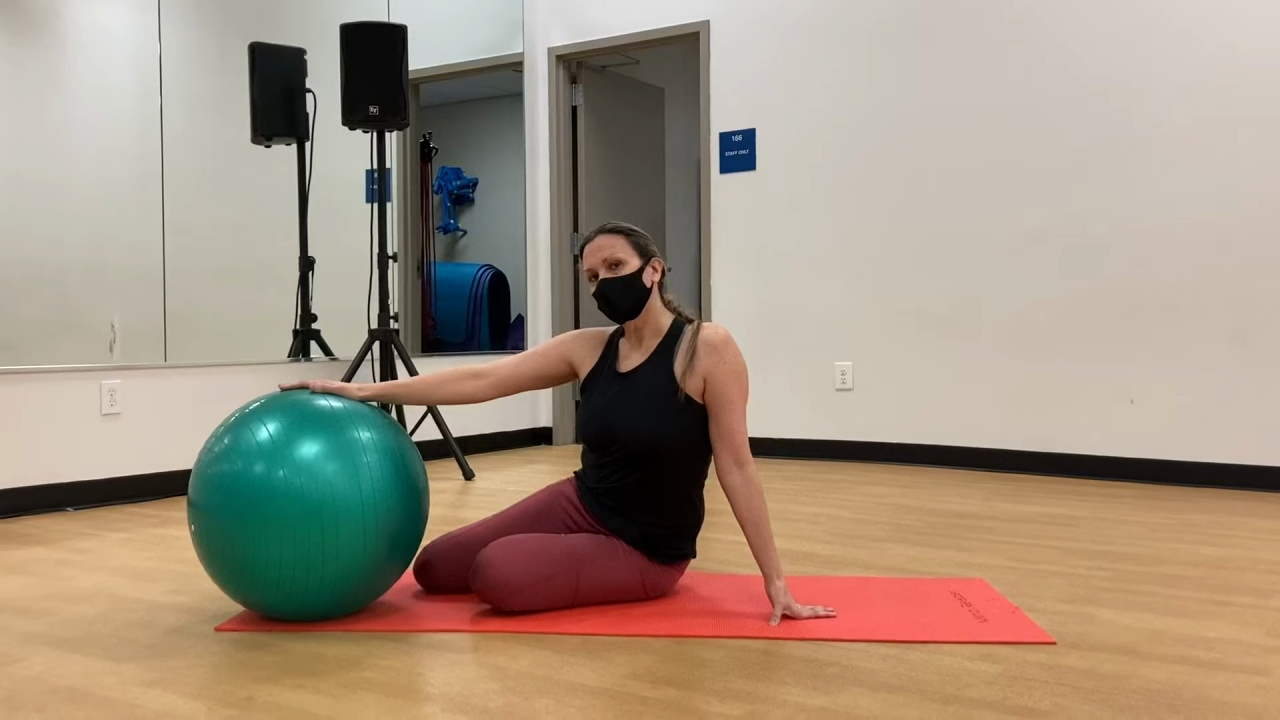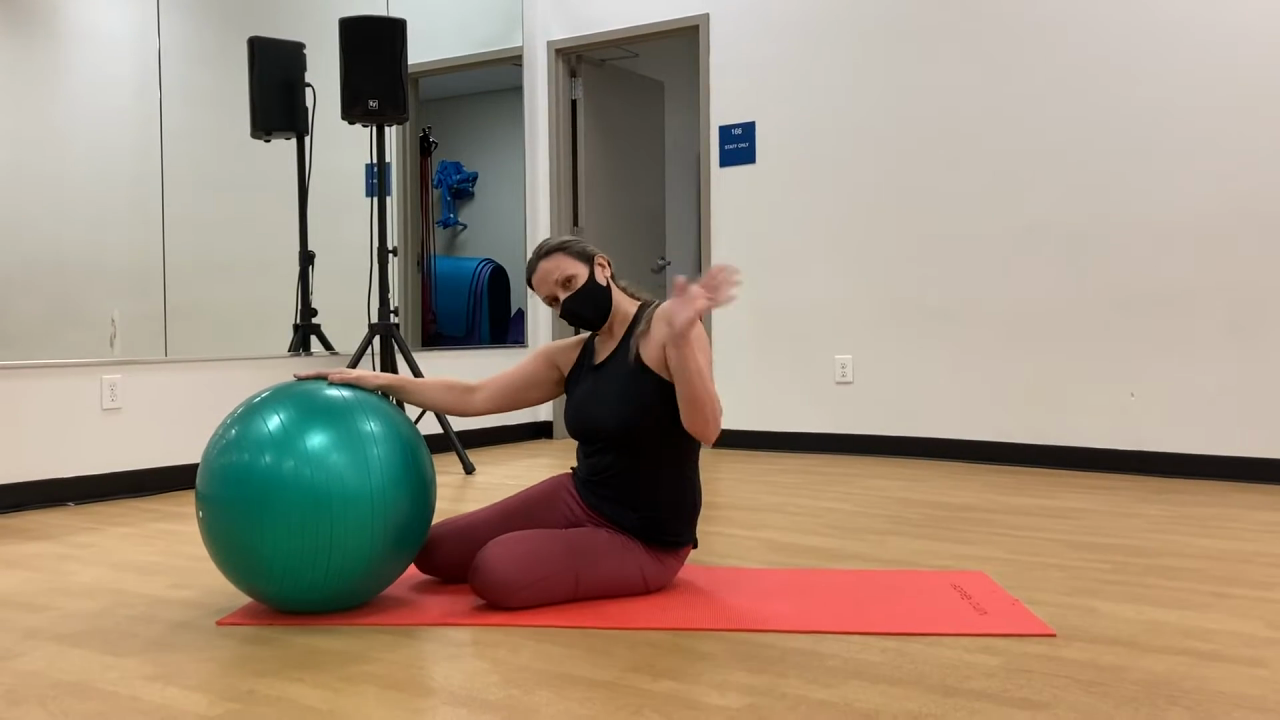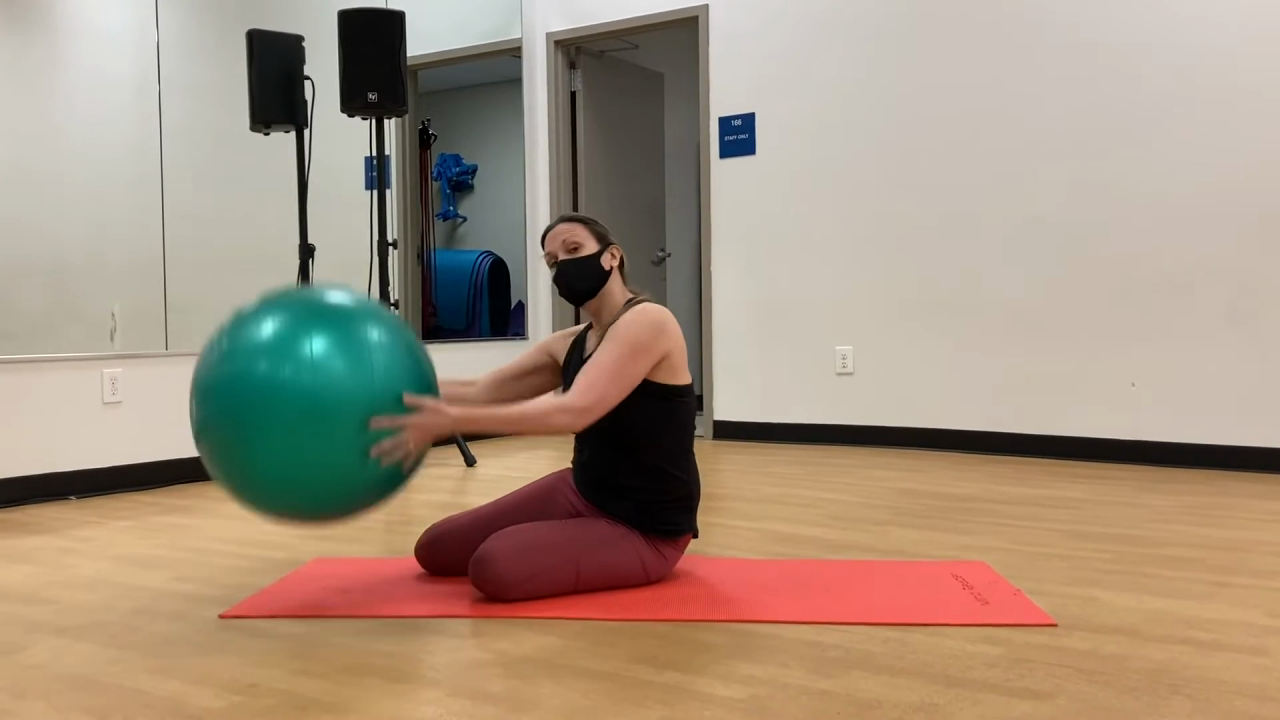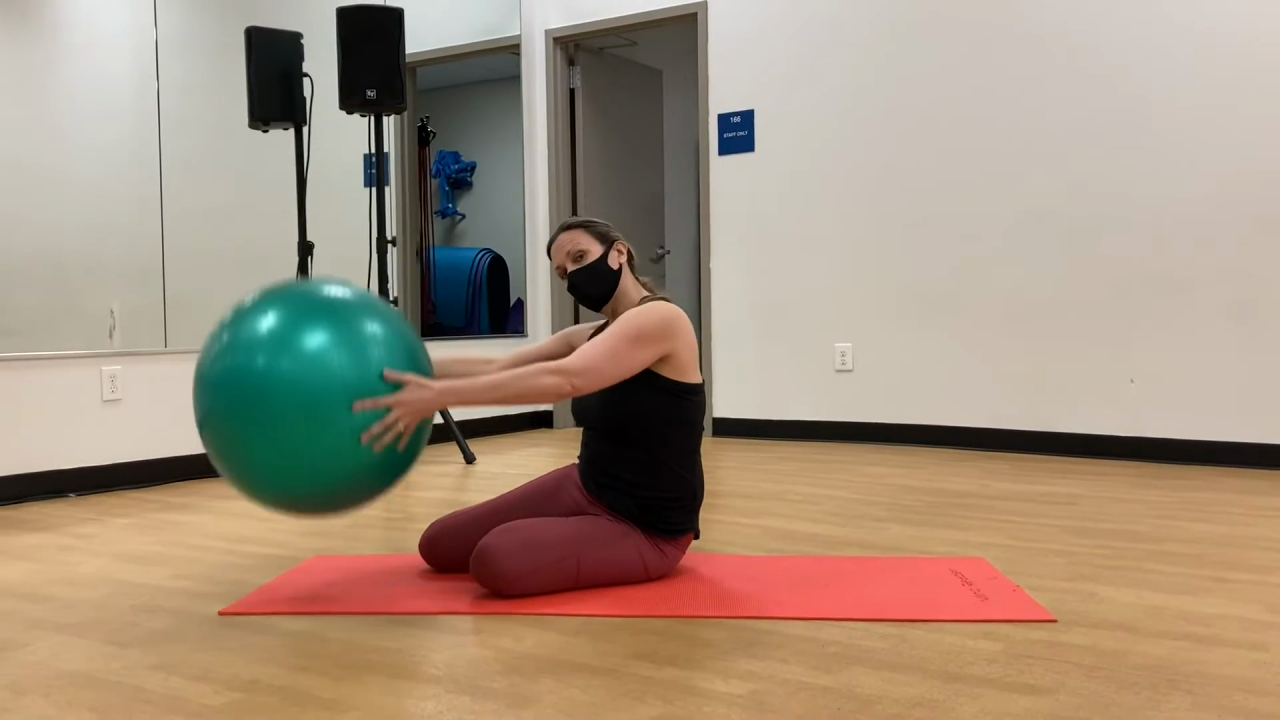
dt=1s
person 1, frame 1
left shoulder: (708, 347)
right shoulder: (588, 349)
left elbow: (736, 468)
right elbow: (482, 381)
left wrist: (776, 583)
right wrist: (365, 390)
left hip: (647, 549)
right hip: (579, 505)
left knee: (498, 577)
right knee: (436, 569)
left ankle: (634, 584)
right ankle: (569, 560)
person 1, frame 2
left shoulder: (667, 322)
right shoulder: (567, 355)
left elbow: (705, 430)
right elbow: (475, 398)
left wrist: (681, 344)
right wrist: (379, 380)
left hip: (646, 540)
right hip: (578, 500)
left knee: (496, 573)
right knee: (435, 553)
left ankle: (626, 574)
right ankle: (579, 554)
person 1, frame 3
left shoulder: (648, 322)
right shoulder: (570, 344)
left elbow: (573, 411)
right elbow: (481, 390)
left wrist: (455, 419)
left hip: (645, 530)
left knee: (495, 567)
right knee: (435, 551)
left ankle: (626, 566)
right ankle: (580, 544)
person 1, frame 4
left shoulder: (660, 319)
right shoulder: (591, 338)
left elbow: (563, 381)
right elbow: (498, 368)
left wrist: (440, 395)
left hip: (647, 530)
left knee: (496, 561)
right knee: (440, 546)
left ankle: (627, 563)
